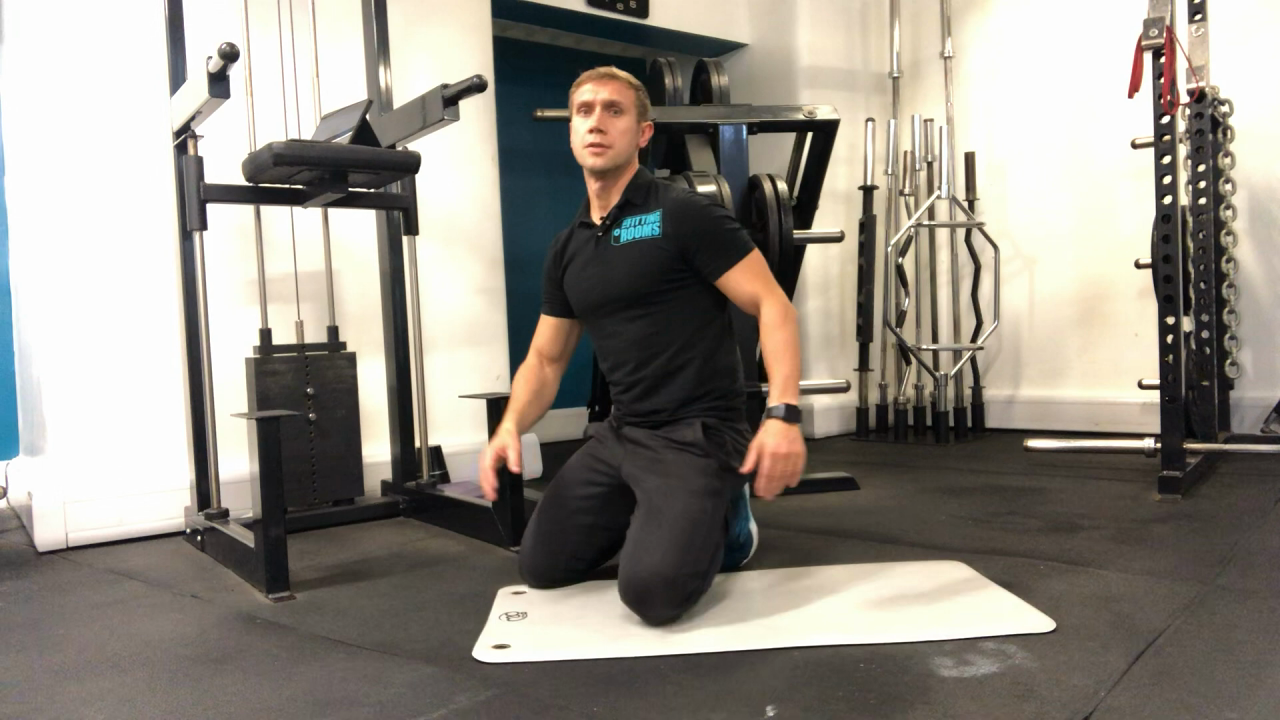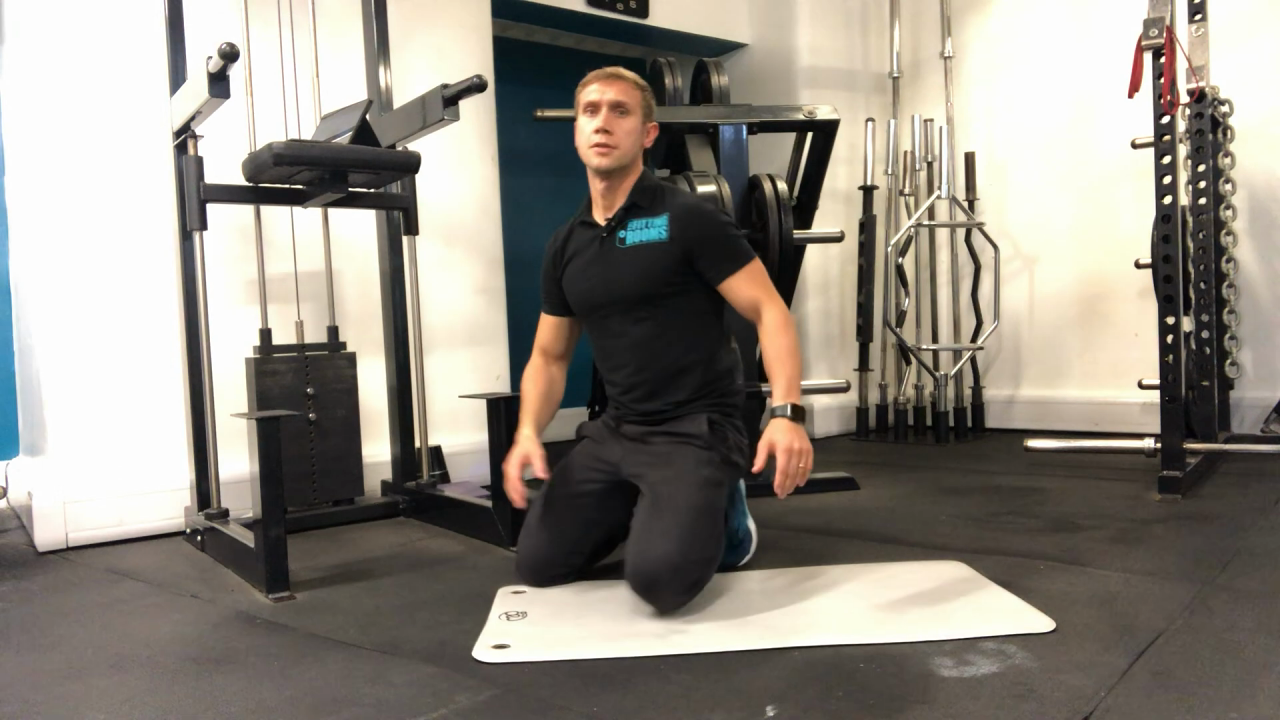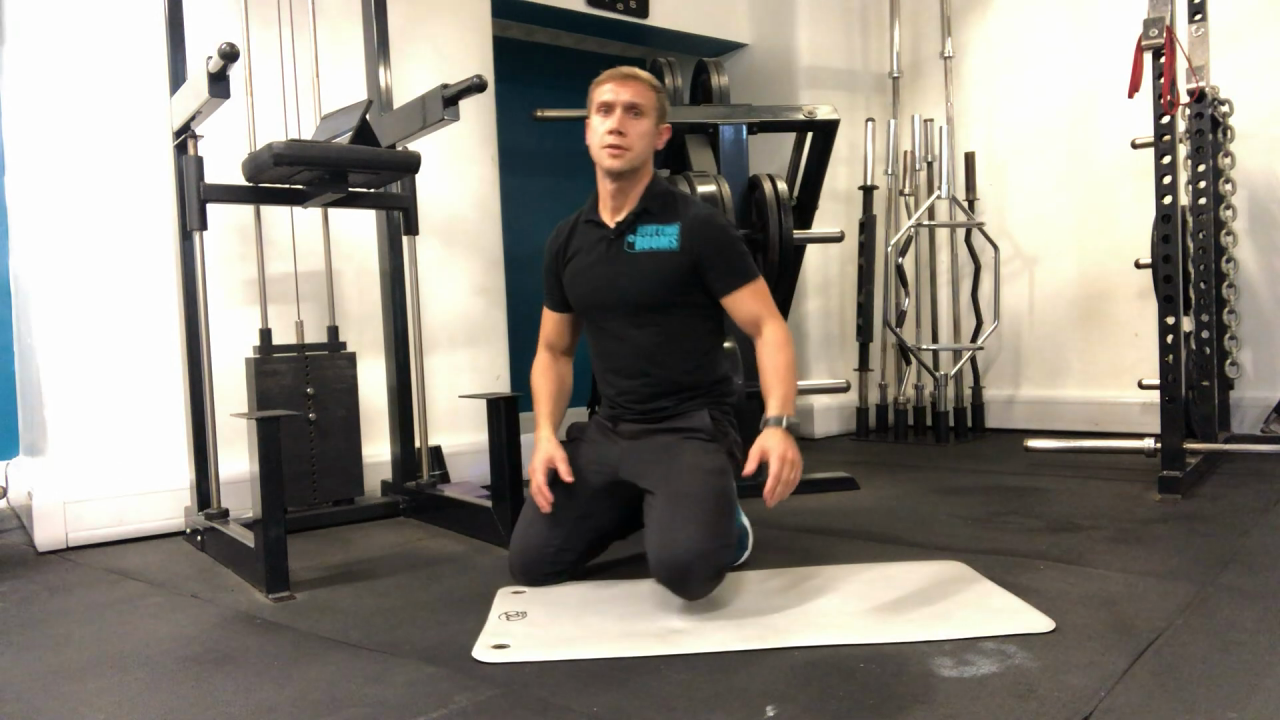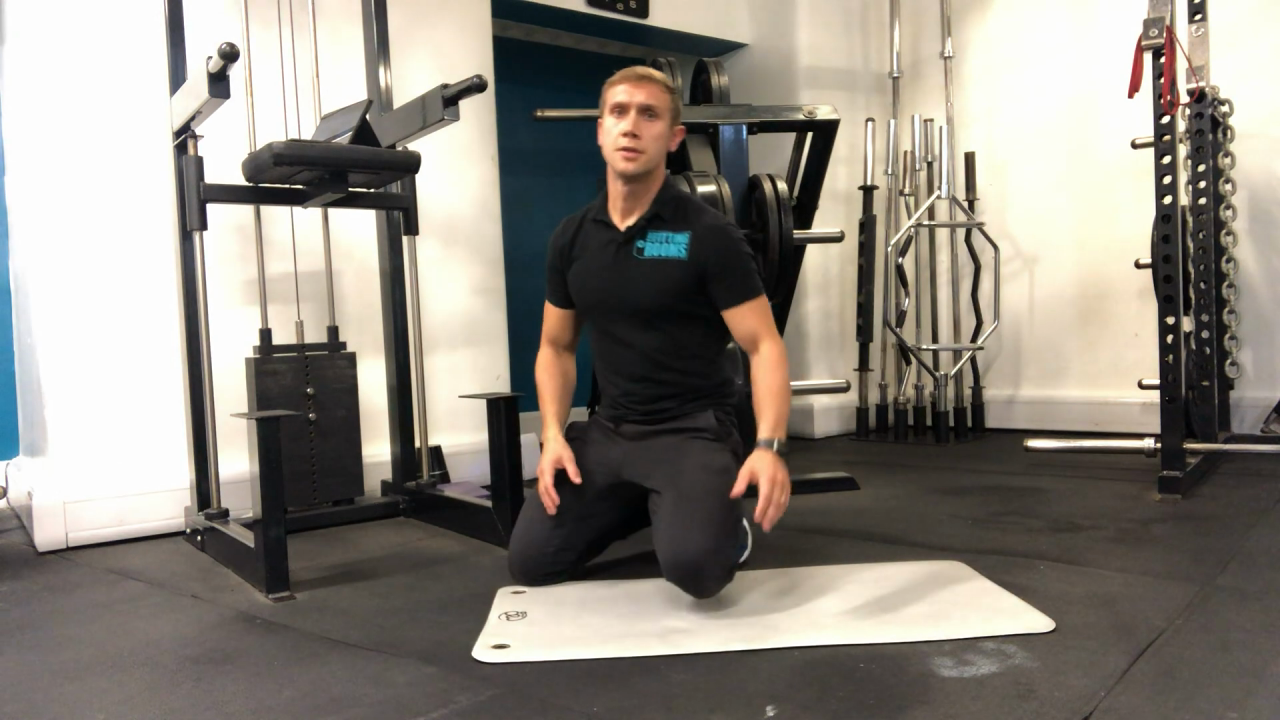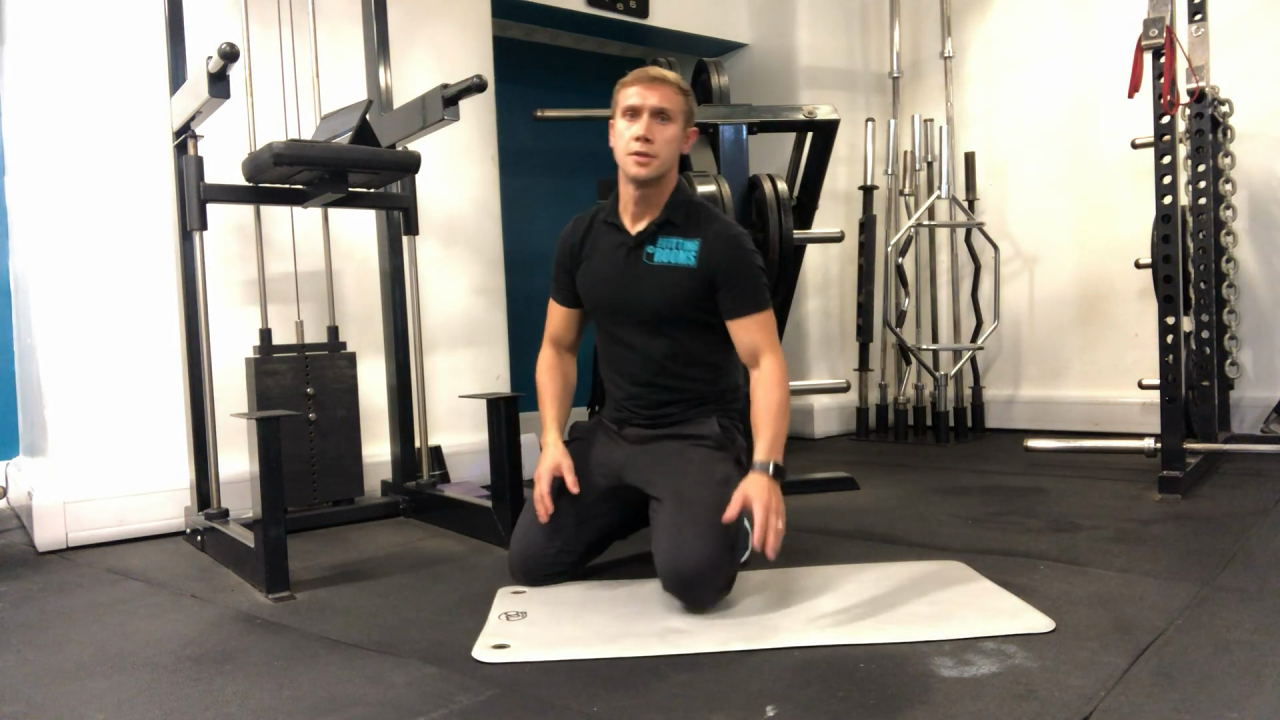
dt=0.1s
person 1, frame 1
left shoulder: (683, 214)
right shoulder: (568, 247)
left elbow: (773, 306)
right elbow: (546, 358)
left wrist: (782, 413)
right wrist: (508, 428)
left hip: (695, 435)
right hip: (622, 434)
left knee: (650, 592)
right knee: (540, 567)
left ankle: (722, 514)
right ankle: (650, 514)
person 1, frame 2
left shoulder: (689, 219)
right shoulder: (565, 246)
left elbow: (771, 315)
right elbow: (549, 356)
left wrist: (785, 413)
right wrist: (528, 432)
left hip: (694, 430)
right hip: (615, 432)
left knee: (660, 578)
right knee: (538, 564)
left ankle: (719, 512)
right ankle: (650, 509)
person 1, frame 3
left shoulder: (697, 227)
right shoulder: (566, 242)
left elbow: (768, 329)
right elbow: (553, 352)
left wrist: (778, 426)
right wrist: (547, 435)
left hip: (688, 430)
right hip: (608, 432)
left knee: (686, 567)
right knee: (532, 562)
left ankle: (720, 511)
right ankle: (639, 509)
person 1, frame 4
left shoulder: (708, 235)
right shoulder: (572, 237)
left elbow: (764, 346)
right elbow: (556, 347)
left wrist: (769, 448)
right wrist: (554, 435)
left hip: (691, 429)
right hip: (608, 432)
left knee: (695, 566)
right knee: (531, 562)
left ankle: (720, 513)
right ankle: (640, 508)
person 1, frame 5
left shoulder: (720, 241)
right shoulder: (579, 236)
left elbow: (763, 362)
right elbow: (559, 348)
left wrist: (765, 469)
right wrist: (552, 441)
left hip: (697, 435)
right hip: (612, 434)
left knee: (694, 577)
right knee: (530, 562)
left ankle: (717, 515)
right ankle: (641, 509)
